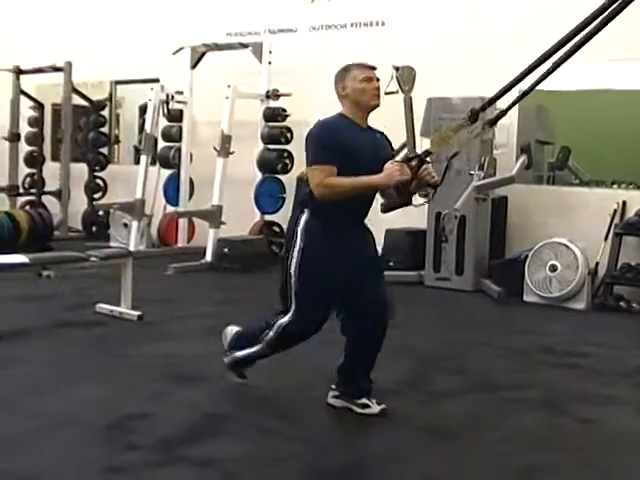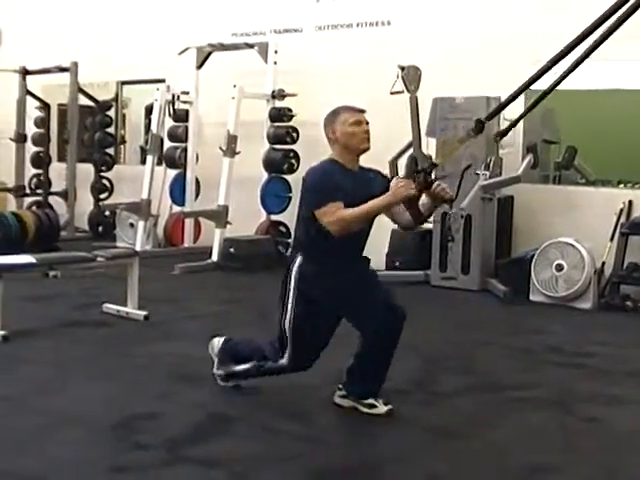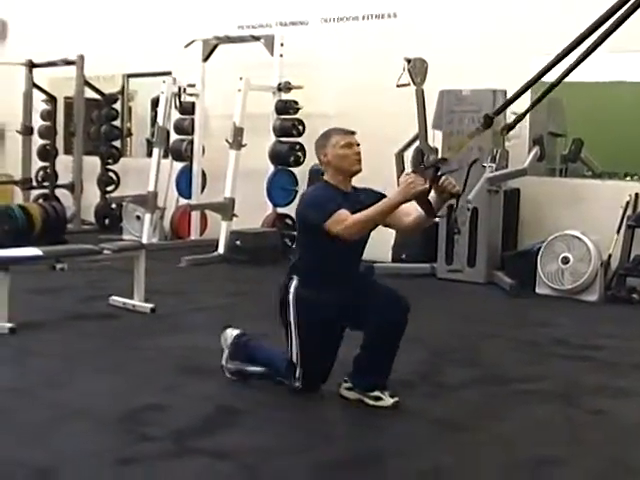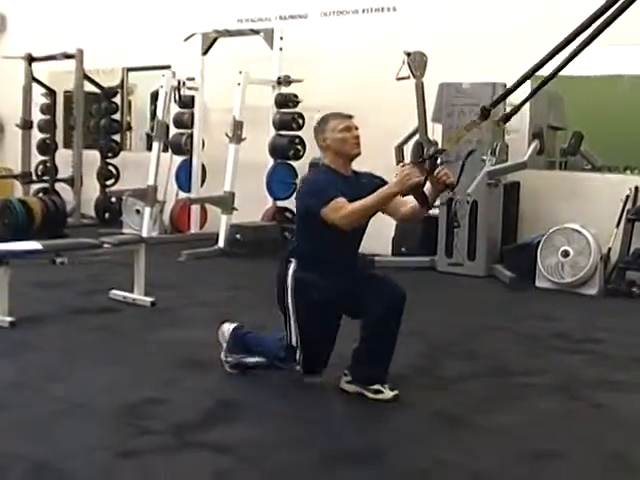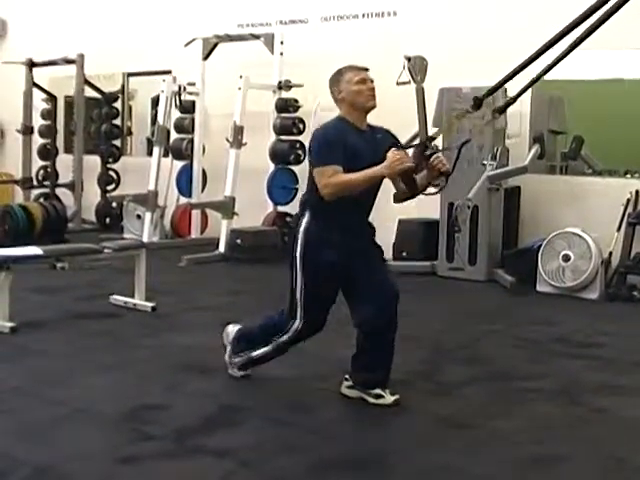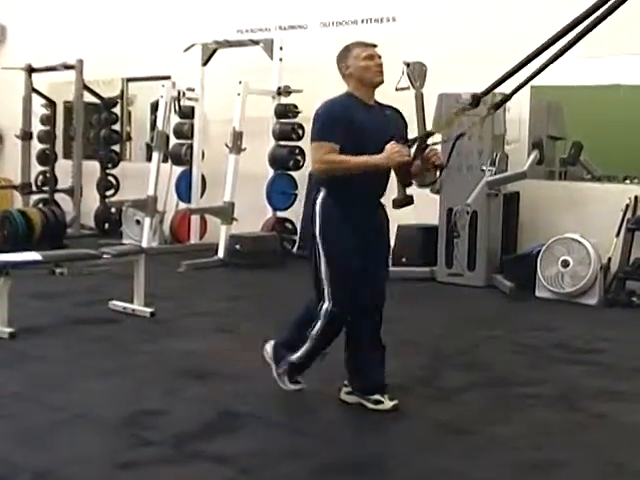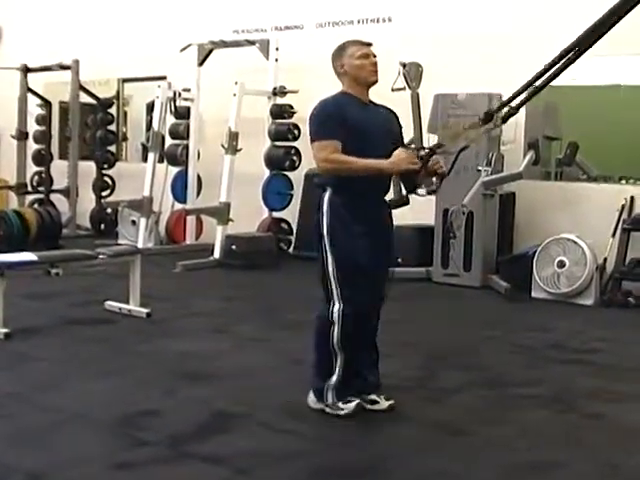
dt=0.3s
person 1, frame 1
left shoulder: (380, 141)
right shoulder: (327, 132)
left elbow: (392, 193)
right elbow: (322, 187)
left wrist: (417, 181)
right wrist: (380, 179)
left hip: (355, 235)
right hip: (316, 234)
left knee: (374, 313)
right knee: (302, 318)
left ankle: (350, 390)
right ankle: (238, 345)
person 1, frame 2
left shoulder: (375, 179)
right shoulder: (321, 177)
left elbow: (407, 220)
right elbow: (336, 224)
left wrist: (431, 202)
right wrist: (388, 199)
left hip: (352, 270)
right hip: (312, 274)
left knee: (389, 319)
right knee: (295, 355)
left ankle: (358, 391)
right ankle: (227, 351)
person 1, frame 3
left shoulder: (366, 198)
right shoulder: (315, 199)
left elbow: (409, 222)
right elbow: (349, 229)
left wrist: (437, 199)
right wrist: (399, 196)
left hip: (348, 286)
right hip: (307, 293)
left knee: (394, 309)
right knee: (307, 377)
left ankle: (364, 383)
right ankle: (239, 346)
person 1, frame 4
left shoulder: (367, 183)
right shoulder: (315, 184)
left elbow: (406, 212)
right elbow: (345, 218)
left wrist: (433, 191)
right wrist: (395, 187)
left hip: (346, 273)
right hip: (306, 278)
left knee: (390, 299)
right knee: (306, 362)
left ankle: (364, 376)
right ankle: (237, 339)
person 1, frame 5
left shoulder: (384, 138)
right shoulder: (329, 136)
right elbow: (329, 187)
left wrist: (430, 173)
right wrist: (383, 170)
left hip: (358, 234)
right hip: (318, 235)
left knee: (383, 302)
right knee: (306, 318)
left ankle: (366, 381)
right ankle: (242, 341)
person 1, frame 6
left shoulder: (393, 116)
right shoulder: (334, 111)
left elbow: (405, 171)
right elbow: (322, 162)
left wrist: (426, 162)
right wrist: (379, 159)
left hip: (372, 216)
right hip: (334, 213)
left knee: (369, 305)
right knee: (335, 303)
left ankle: (364, 385)
right ankle: (284, 355)
person 1, frame 7
left shoulder: (386, 116)
right shoulder: (330, 109)
left elbow: (399, 165)
right elbow: (326, 160)
left wrist: (423, 168)
right wrist: (386, 164)
left hip: (377, 214)
right hip: (342, 214)
left knee: (369, 305)
right knee: (343, 304)
left ankle: (363, 385)
right ankle: (327, 390)
